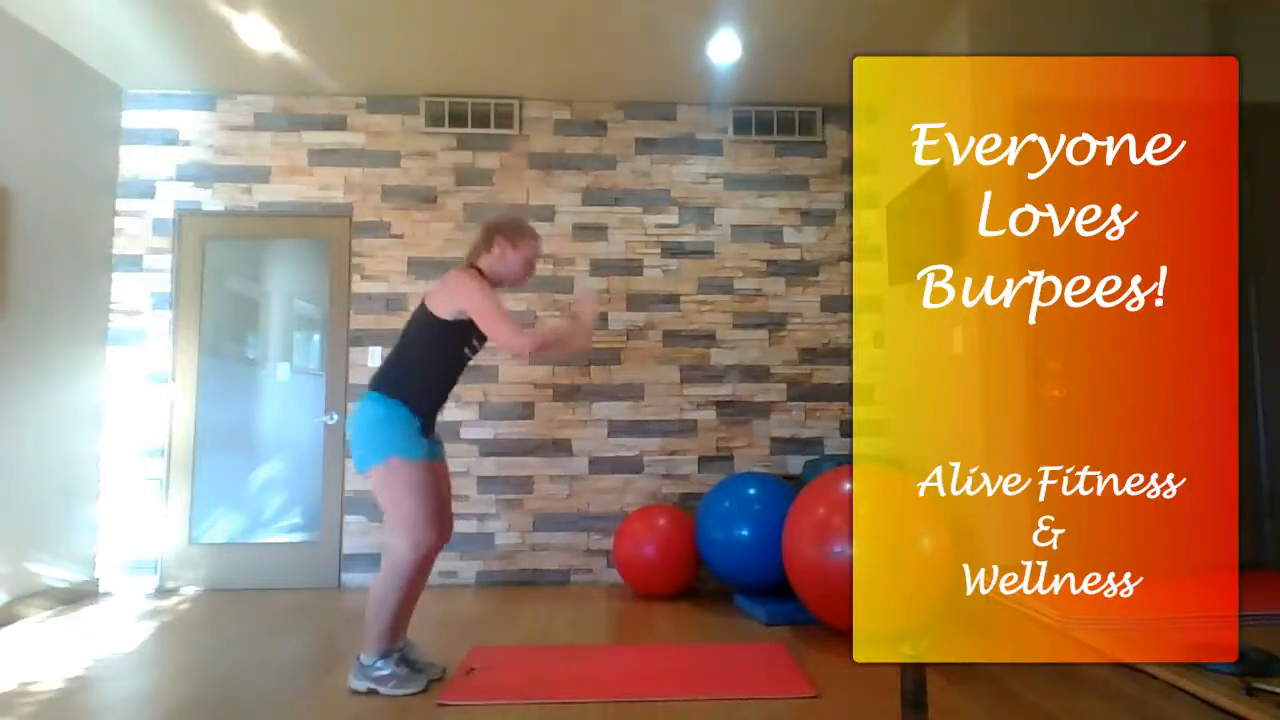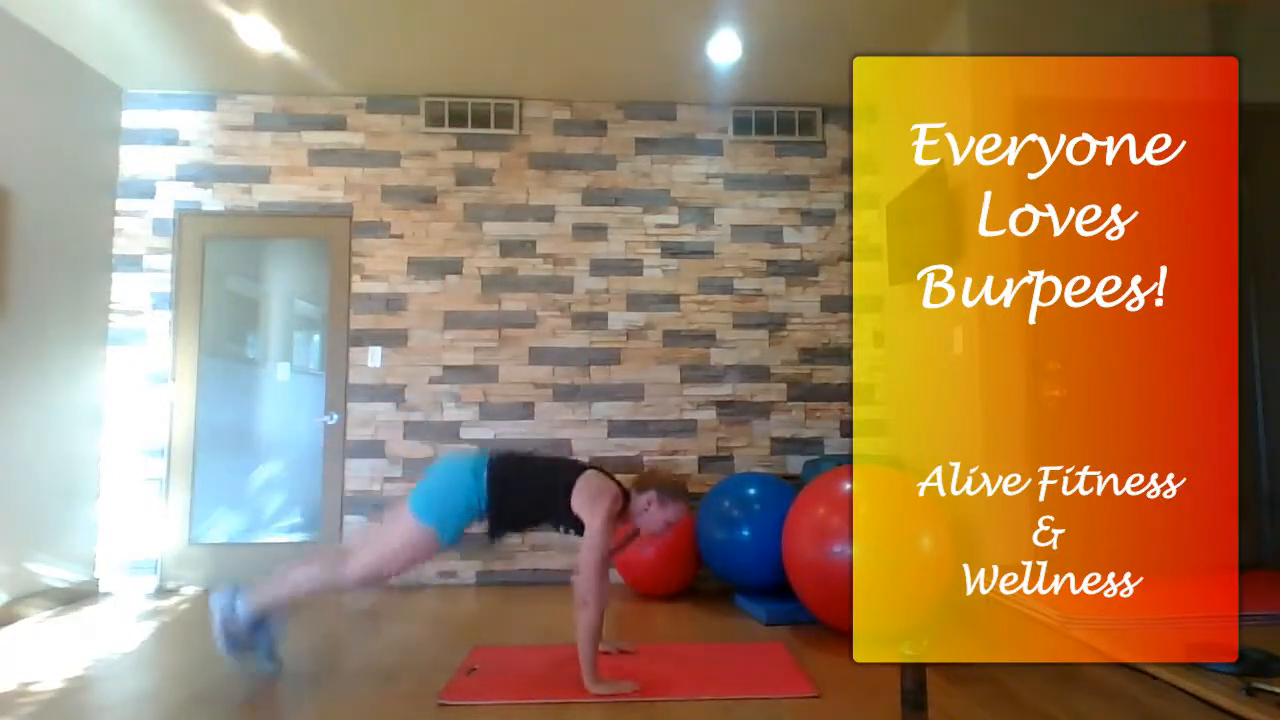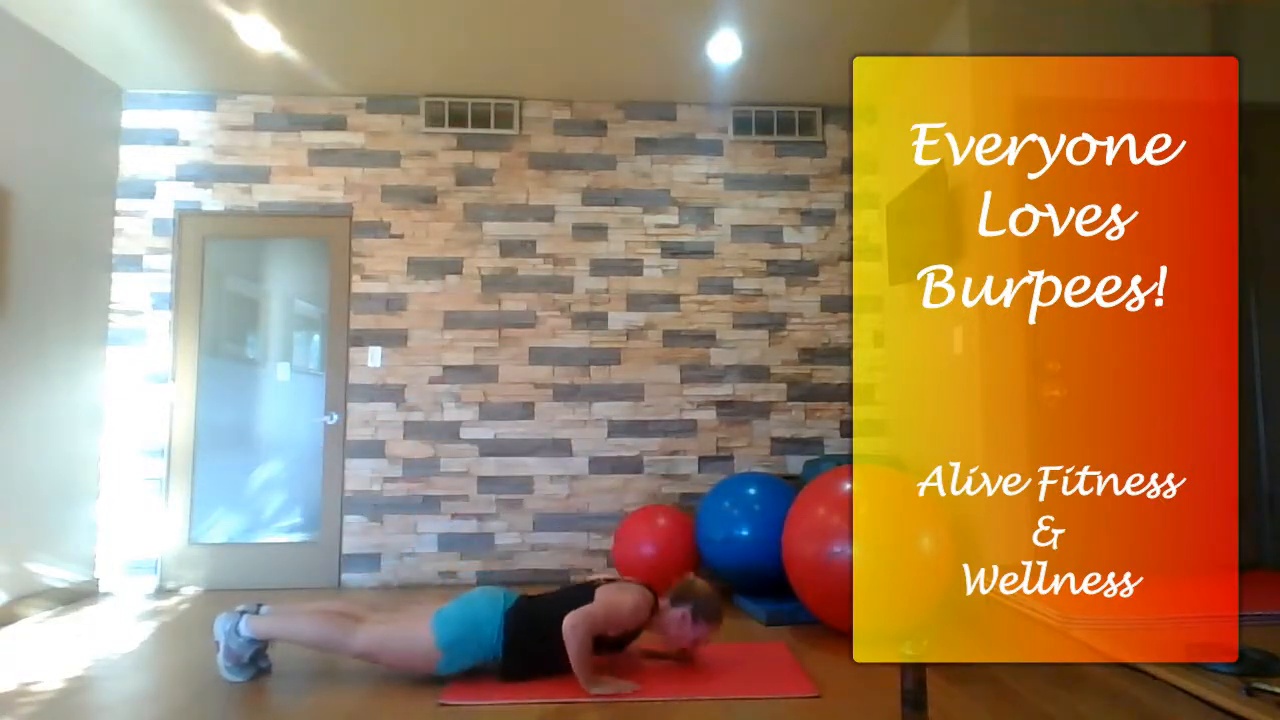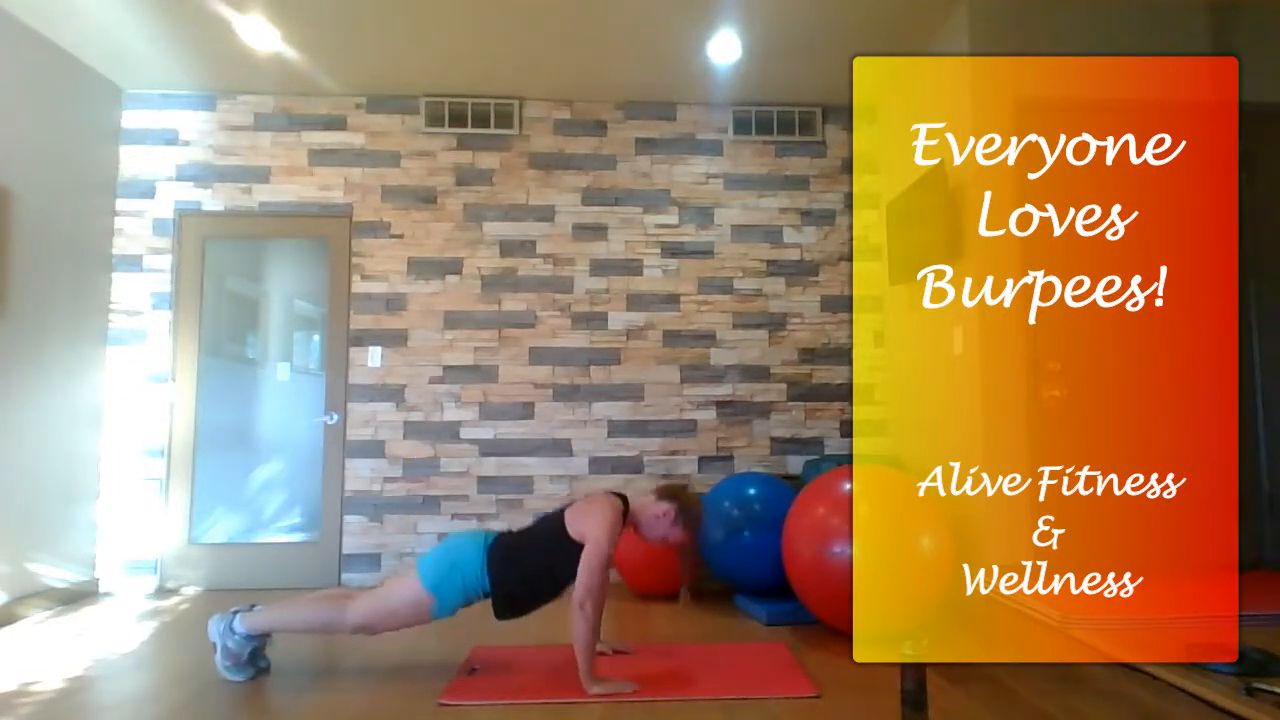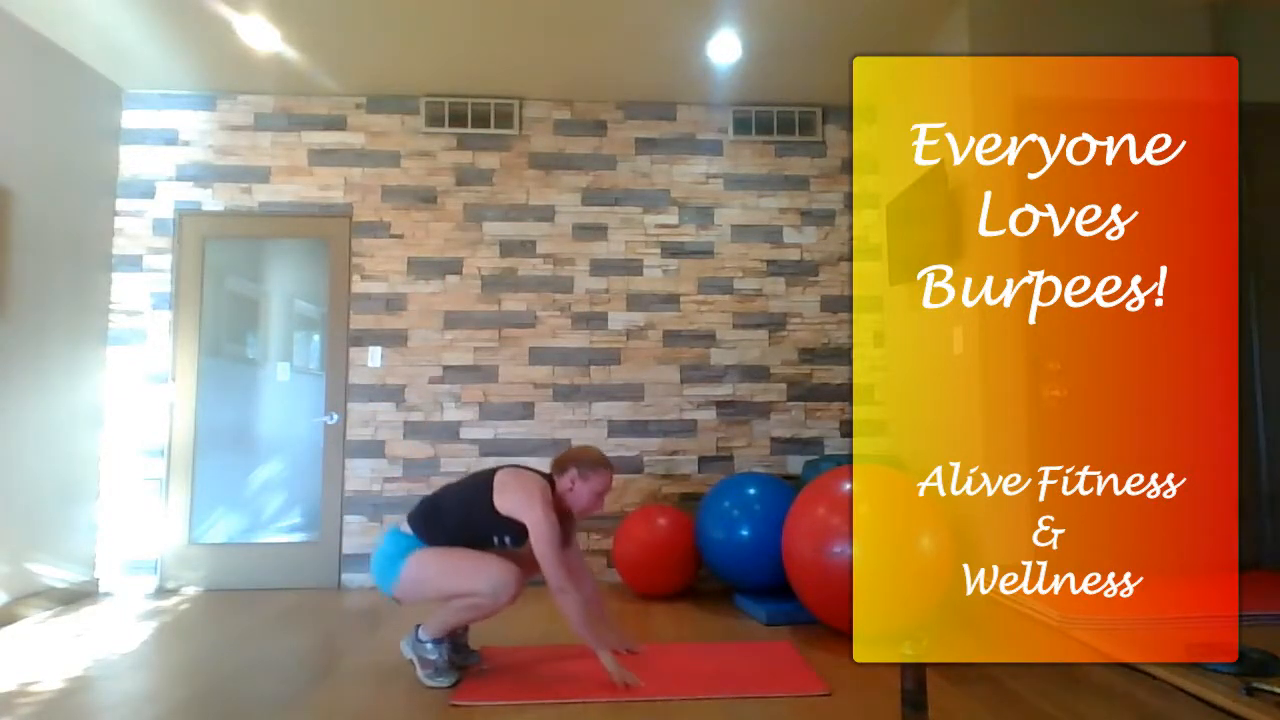
dt=1s
person 1, frame 1
left shoulder: (473, 291)
right shoulder: (465, 285)
left elbow: (522, 342)
right elbow: (524, 345)
left wrist: (570, 328)
right wrist: (578, 322)
left hip: (414, 422)
right hip: (387, 417)
left knee: (435, 533)
right knee: (413, 540)
left ankle: (392, 646)
right ankle: (369, 663)
person 1, frame 2
left shoulder: (613, 503)
right shoulder: (607, 504)
left elbow: (590, 579)
right elbow: (588, 595)
left wrist: (597, 640)
right wrist: (592, 679)
left hip: (467, 480)
right hip: (463, 486)
left knee: (361, 554)
right knee: (361, 571)
left ankle: (251, 602)
right ankle: (240, 606)
person 1, frame 3
left shoulder: (634, 595)
right shoulder: (636, 608)
right elbow: (573, 623)
left wrist: (613, 647)
right wrist: (591, 681)
left hip: (499, 610)
right hip: (489, 630)
left knee: (373, 620)
right knee: (359, 641)
left ankle: (258, 617)
right ankle: (245, 628)
person 1, frame 4
left shoulder: (610, 510)
right shoulder: (609, 519)
left elbow: (591, 589)
right elbow: (583, 602)
left wrist: (593, 643)
right wrist: (589, 681)
left hip: (478, 559)
right hip: (472, 567)
left knee: (362, 604)
right knee: (356, 617)
left ankle: (250, 621)
right ankle: (240, 627)
person 1, frame 5
left shoulder: (552, 499)
right shoulder: (535, 497)
left elbow: (578, 571)
right elbow: (563, 587)
left wrist: (610, 633)
right wrist: (604, 653)
left hip: (431, 547)
right hip: (399, 555)
left knee: (532, 562)
right knee: (505, 581)
left ankle: (452, 634)
right ankle: (426, 639)
